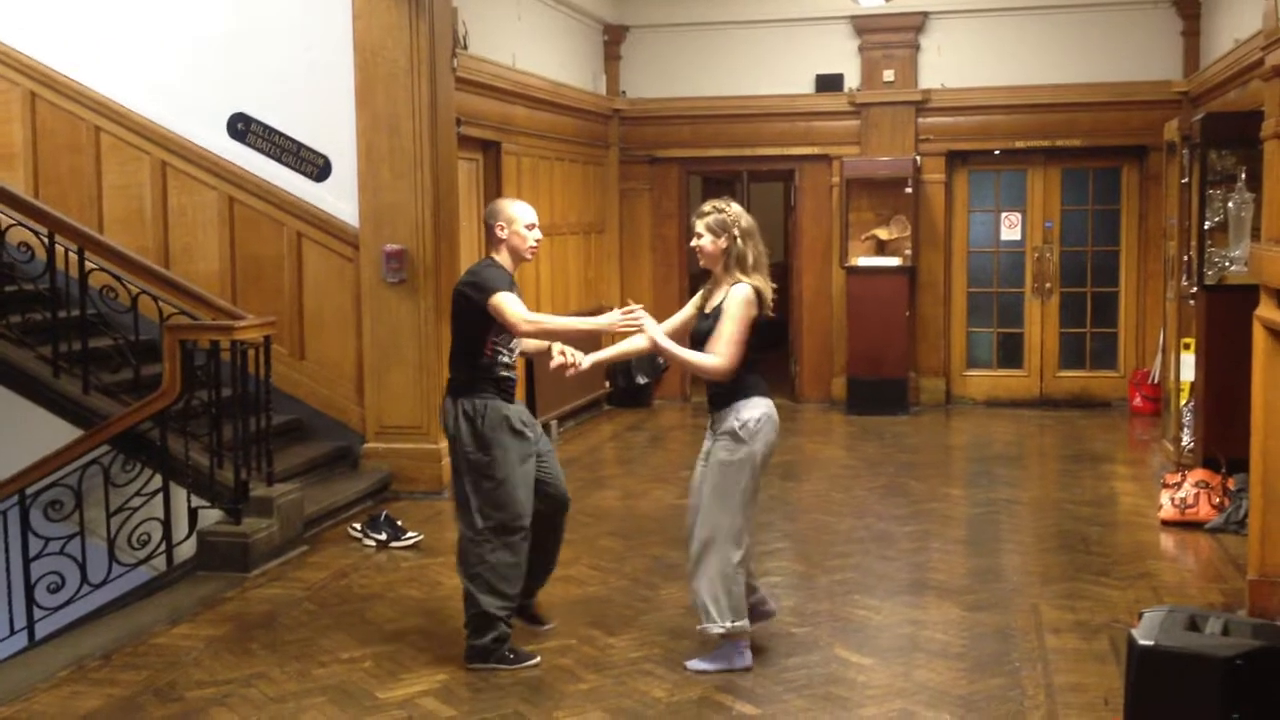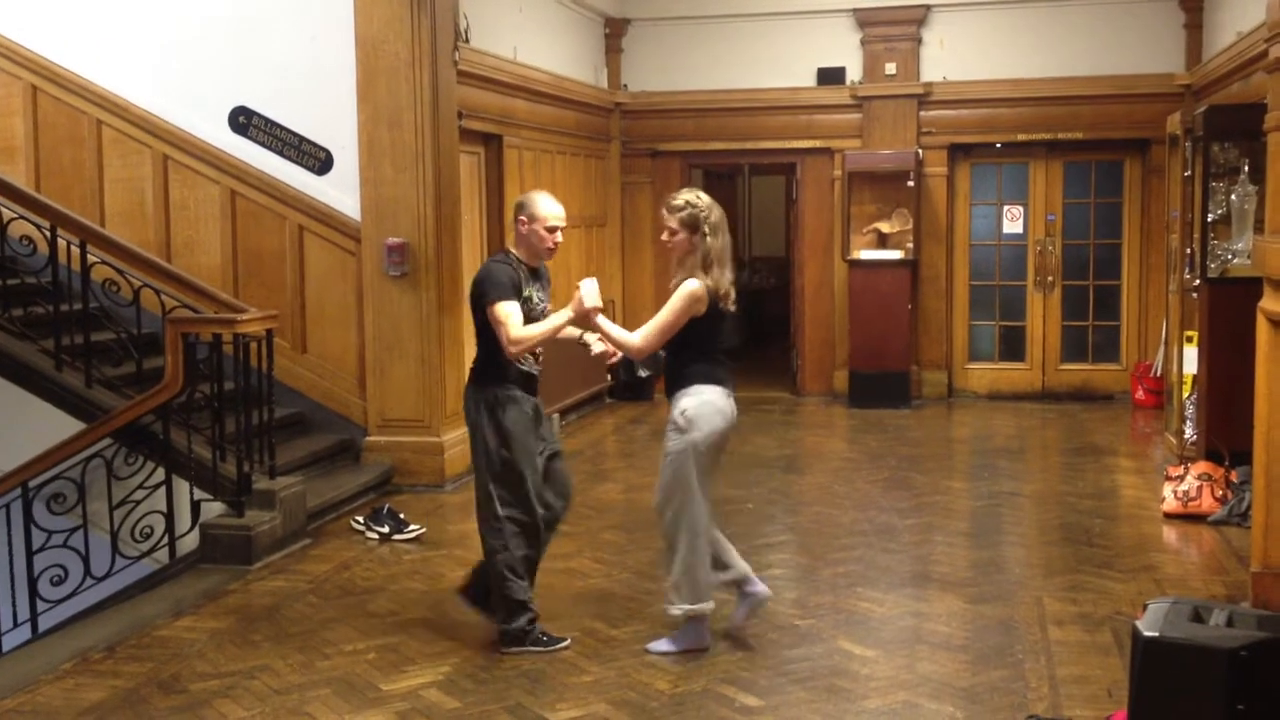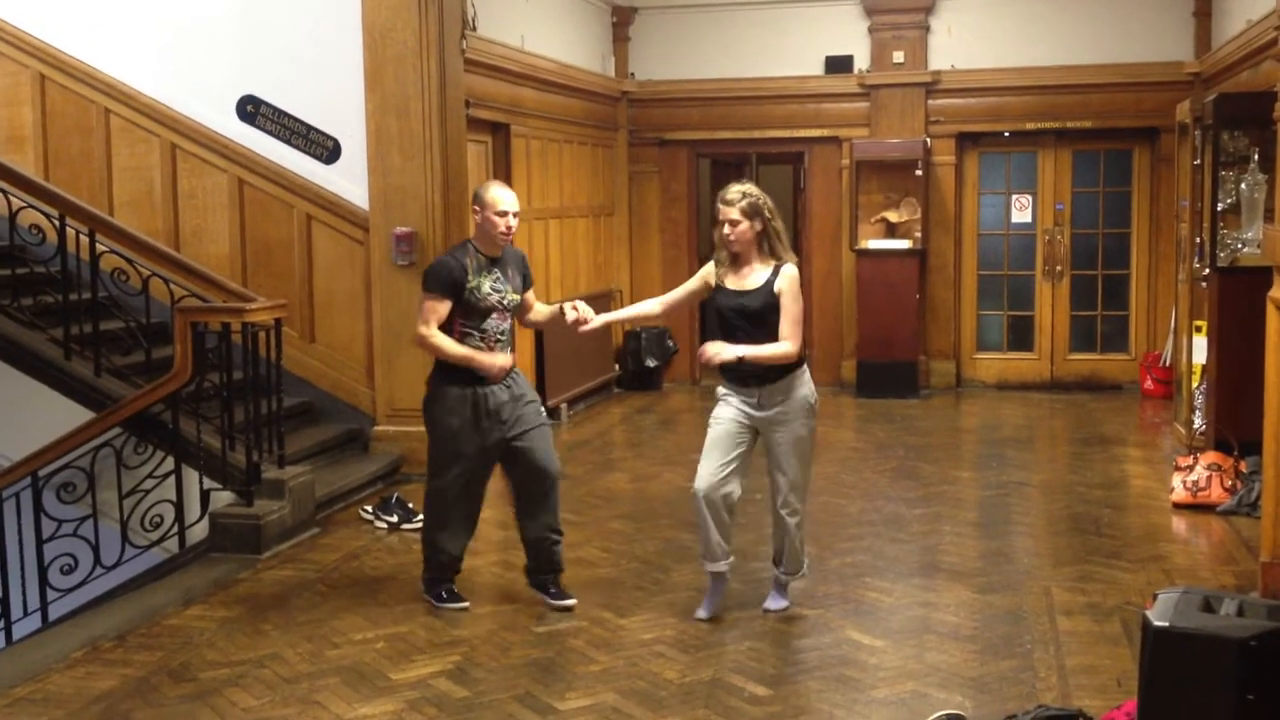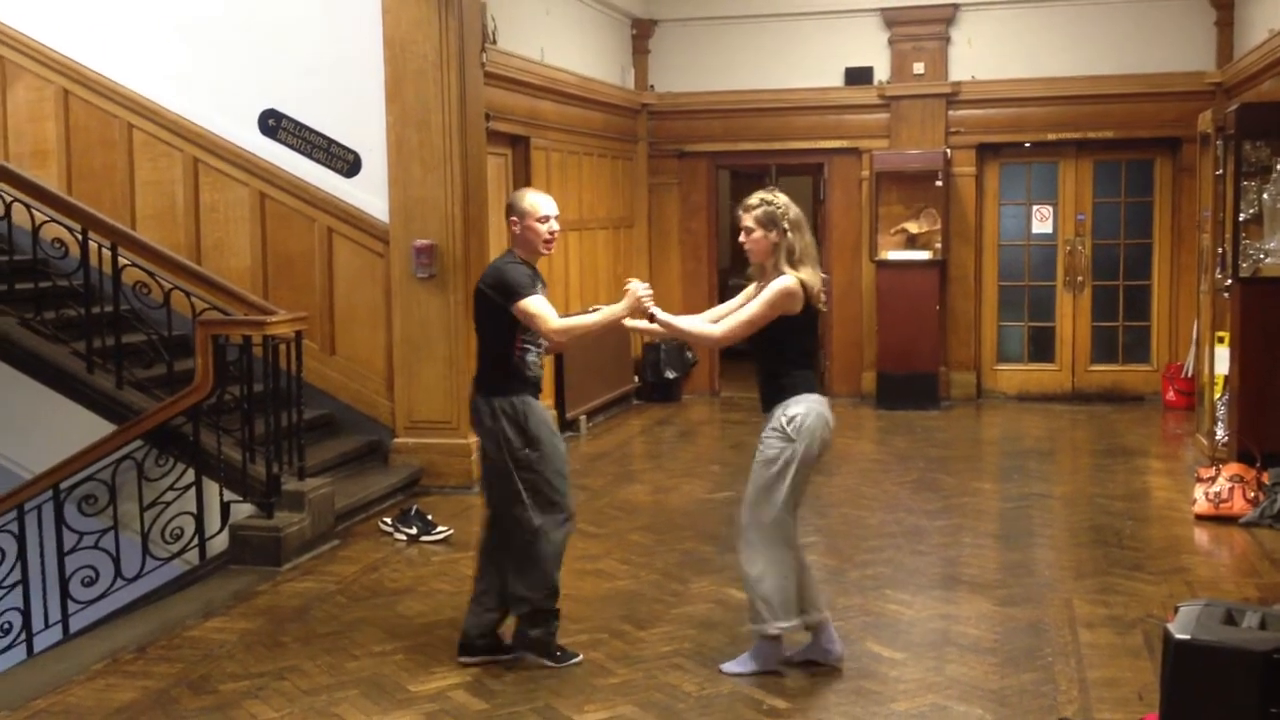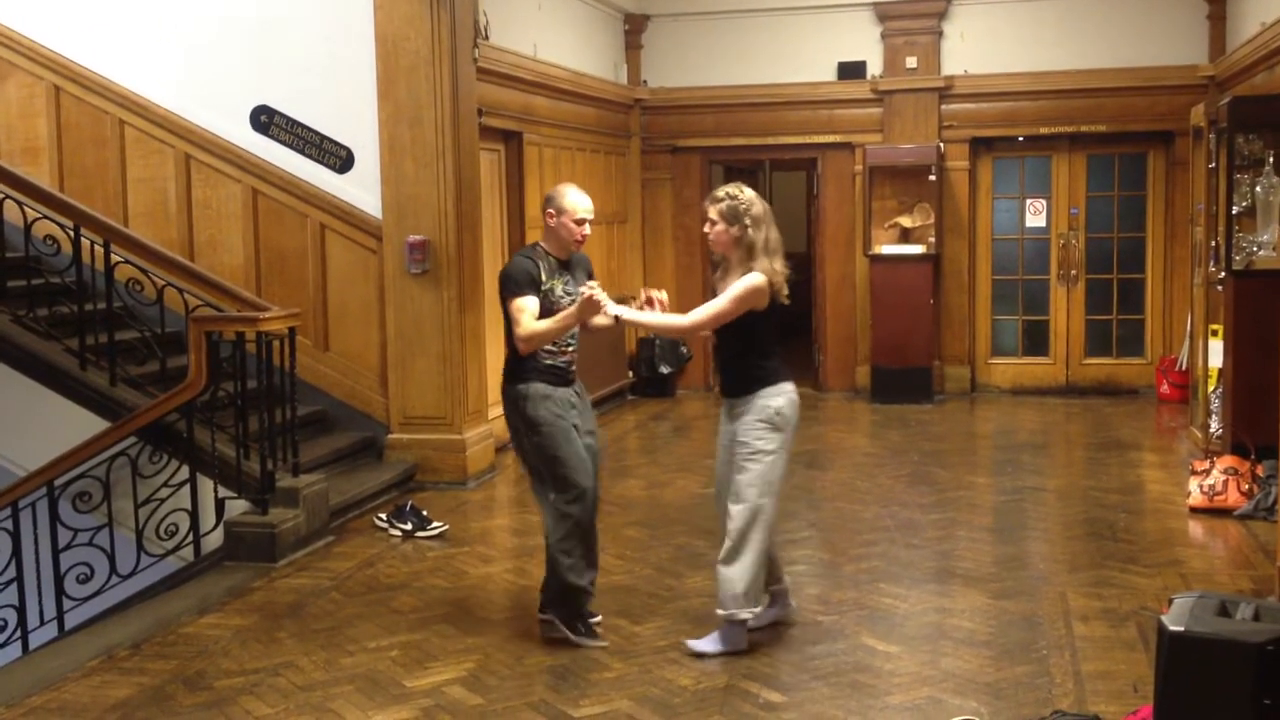
dt=1s
person 1, frame 1
left shoulder: (742, 293)
right shoulder: (710, 292)
left elbow: (716, 365)
right elbow: (657, 337)
left wrist: (659, 339)
right wrist: (593, 358)
left hip: (745, 419)
right hip: (726, 421)
left knee: (713, 532)
right knee: (722, 525)
left ankle: (733, 645)
right ankle: (752, 603)
person 1, frame 2
left shoulder: (694, 288)
right shoulder: (700, 281)
left elbow: (640, 346)
right elbow: (664, 333)
left wrist: (596, 317)
right wrist: (612, 338)
left hip: (696, 405)
right hip: (709, 402)
left knee: (683, 517)
right knee: (687, 512)
left ankle: (693, 626)
right ankle: (746, 584)
person 1, frame 3
left shoulder: (784, 273)
right shoulder: (717, 271)
left elbow: (790, 347)
right elbow: (661, 305)
left wrist: (736, 351)
right wrist: (603, 318)
left hip: (785, 396)
right hip: (734, 396)
left knee: (786, 499)
right knee: (708, 485)
left ankle: (784, 580)
right ankle: (717, 577)
person 1, frame 4
left shoulder: (787, 286)
right shoulder: (765, 285)
left elbow: (717, 335)
right elbow: (706, 319)
left wrist: (656, 315)
right wrist: (644, 324)
left hip: (797, 417)
right hip: (787, 417)
left knee: (765, 531)
right knee: (769, 530)
left ankle: (770, 644)
right ankle: (821, 637)
person 1, frame 5
left shoulder: (756, 282)
right shoulder: (732, 276)
left elbow: (690, 325)
right elbow: (705, 326)
left wrist: (620, 314)
right wrist: (660, 315)
left hip: (766, 405)
right hip: (738, 404)
left knee: (749, 511)
right knee: (739, 509)
left ankle: (734, 626)
right ankle: (775, 597)
person 2, frame 1
left shoulder: (505, 281)
right shoulder: (484, 278)
right elbow: (526, 323)
left wrist: (554, 348)
right wrist: (600, 323)
left hip: (505, 408)
right hip: (478, 410)
left knee: (550, 499)
right knee: (495, 521)
left ankle: (518, 596)
right ankle: (486, 642)
person 2, frame 2
left shoulder: (538, 271)
right shoulder: (497, 275)
right elbow: (514, 342)
left wrist: (586, 337)
right wrist: (571, 311)
left hip: (522, 398)
right hip: (498, 399)
left knee: (552, 497)
right knee: (513, 512)
left ankle: (486, 588)
right ankle: (517, 626)
person 2, frame 3
left shoulder: (516, 260)
right shoulder: (449, 267)
left elbow: (528, 312)
right elbow: (425, 334)
left wrist: (563, 309)
right wrist: (480, 360)
left hip: (509, 387)
right hip: (458, 393)
left knee: (542, 471)
right knee: (453, 490)
left ankle: (544, 572)
right ankle: (438, 579)
person 2, frame 4
left shoulder: (528, 275)
right shoulder: (507, 275)
left elbow: (543, 337)
right elbow: (553, 329)
left wrist: (605, 318)
right wrist: (621, 309)
left hip: (516, 404)
right hip: (507, 407)
left knee: (513, 519)
right knee: (547, 515)
left ankle: (480, 636)
right ankle: (535, 634)
person 2, frame 5
left shoulder: (579, 264)
right shoulder: (522, 268)
left elbow: (597, 319)
right elbow: (524, 338)
right wrist: (575, 312)
left hip: (569, 388)
right hip: (532, 393)
left knee: (582, 491)
right knee: (574, 488)
left ankle: (562, 598)
right ankle: (567, 604)
